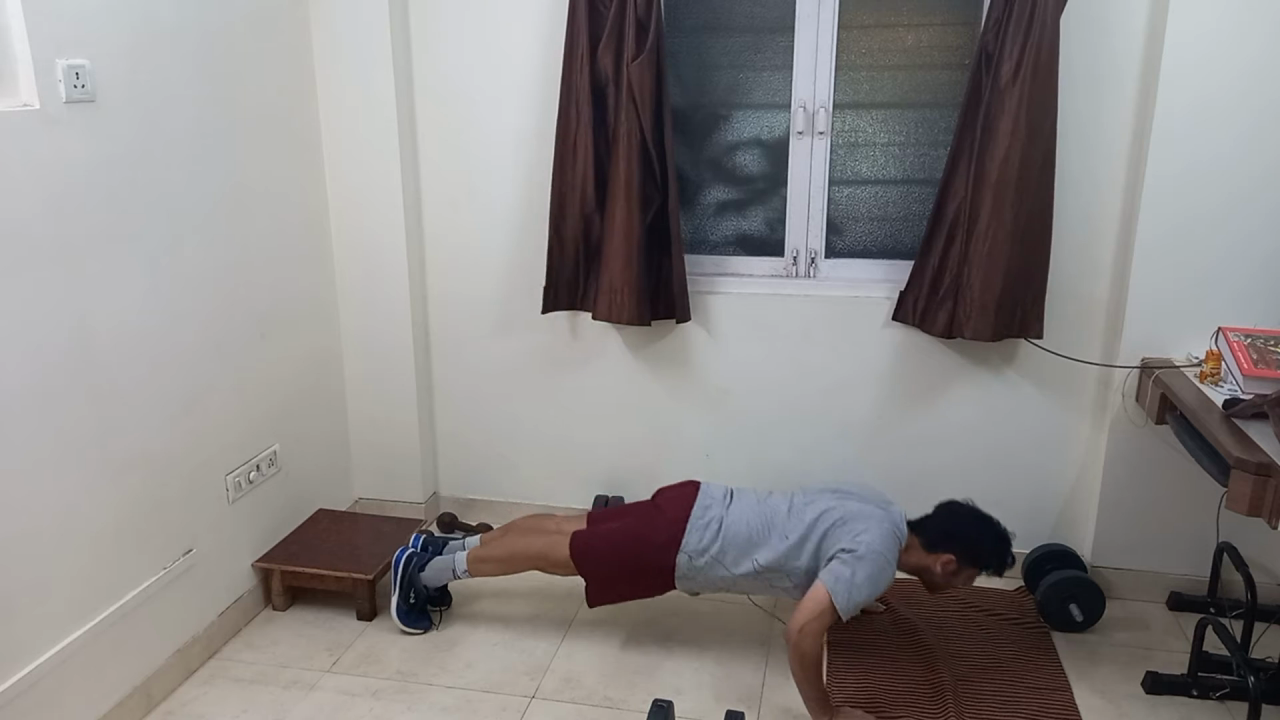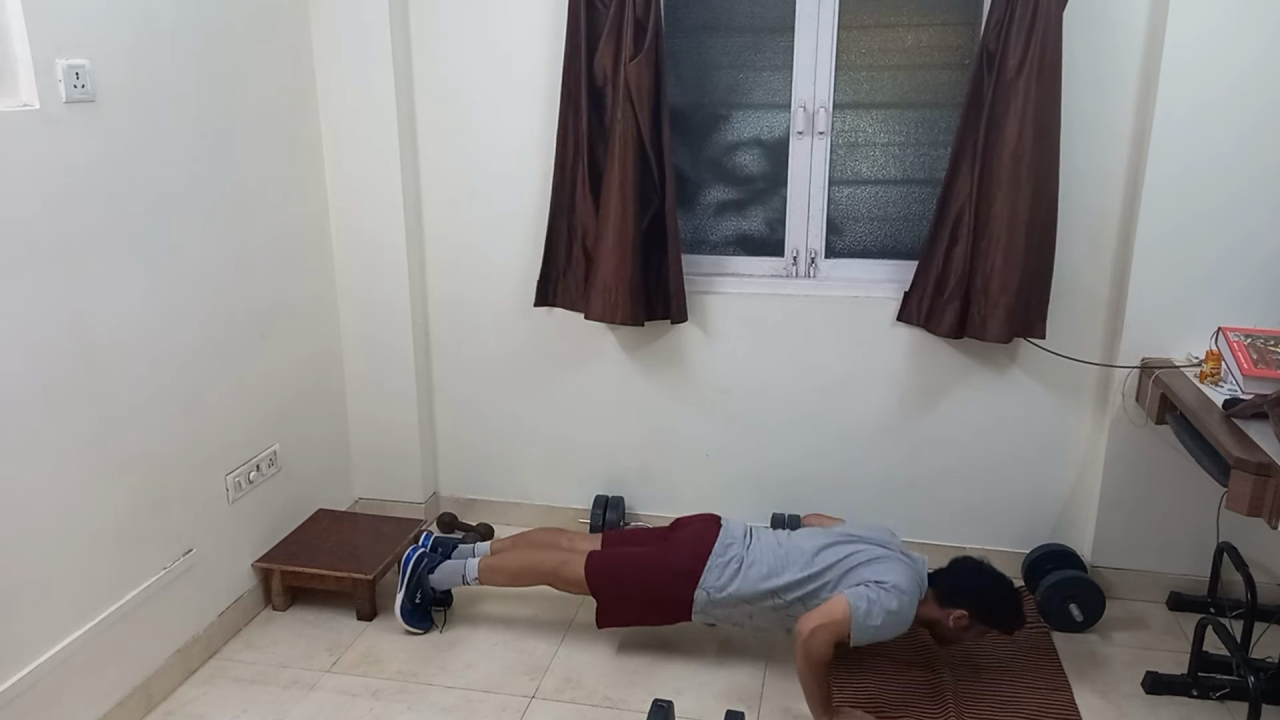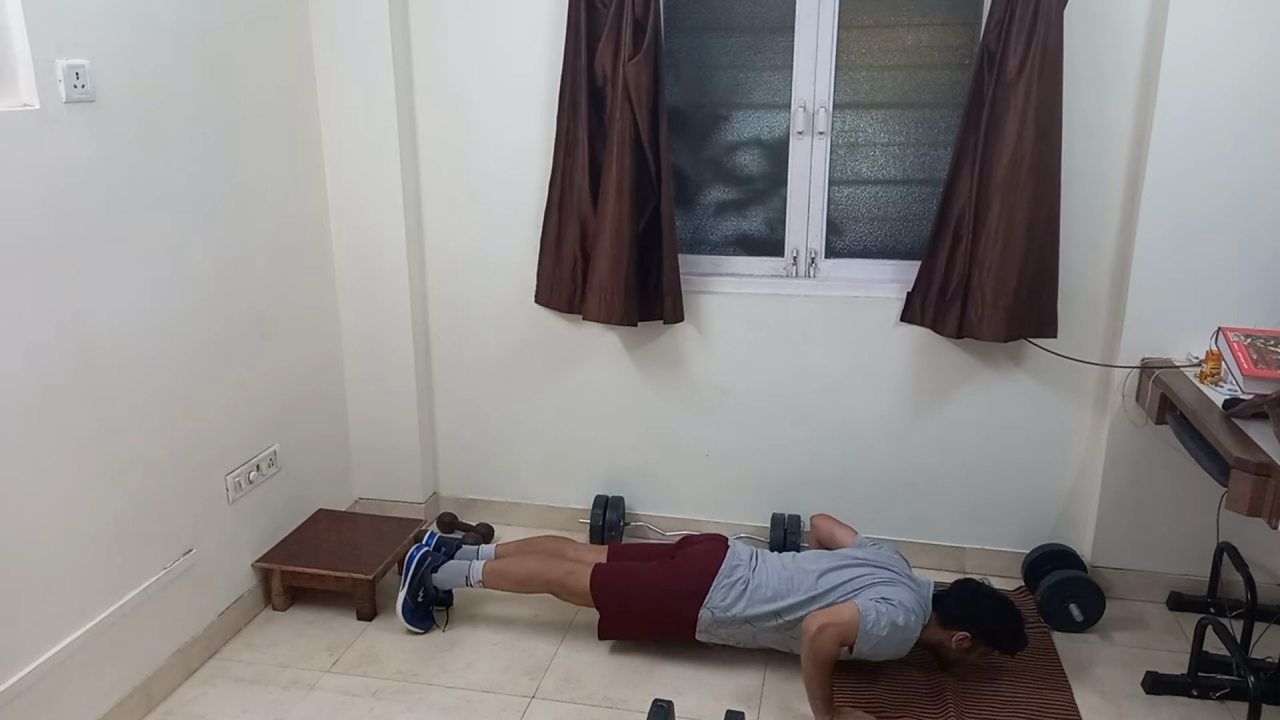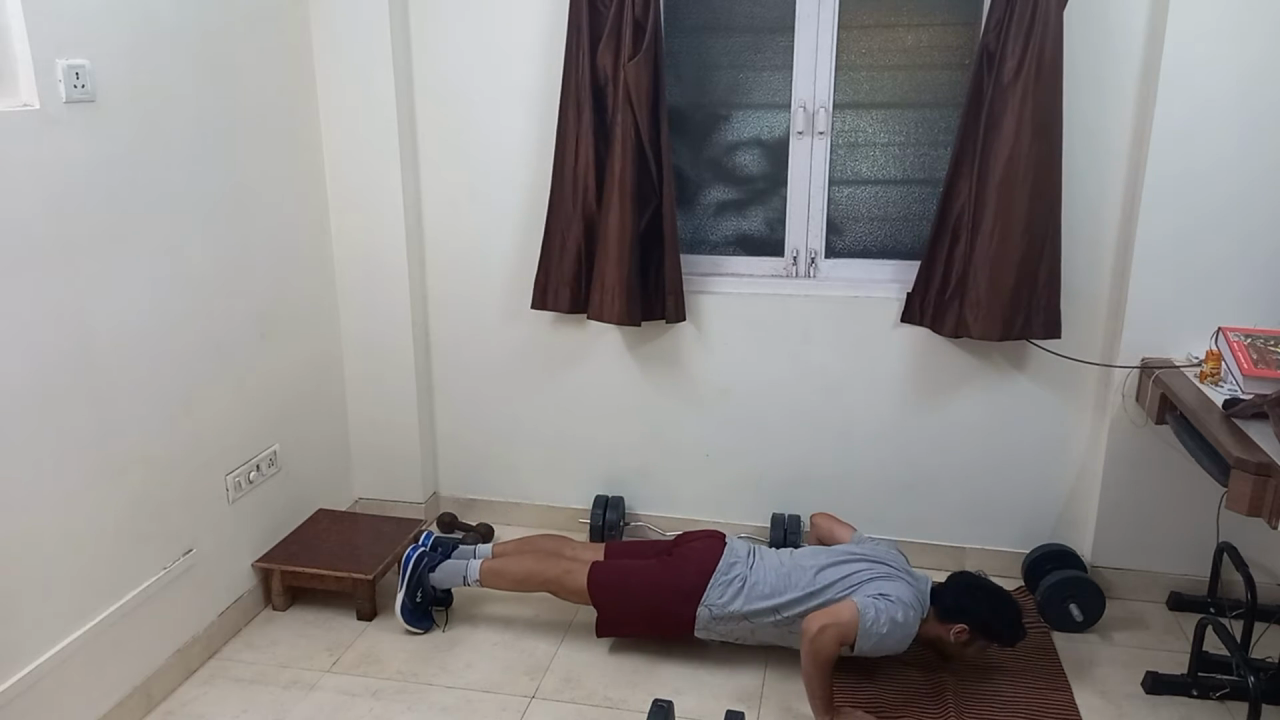
dt=0.3s
person 1, frame 1
left shoulder: (881, 511)
right shoulder: (877, 560)
right elbow: (801, 630)
left wrist: (845, 596)
left hip: (695, 508)
right hip: (685, 545)
left knee: (565, 529)
right knee: (554, 553)
left ankle: (441, 549)
right ankle: (428, 569)
person 1, frame 2
left shoulder: (894, 552)
right shoulder: (894, 603)
left elbow: (813, 519)
right elbow: (811, 633)
left hip: (713, 540)
right hip: (700, 577)
left knee: (575, 544)
right knee: (567, 570)
left ankle: (451, 551)
right ankle: (437, 570)
person 1, frame 3
left shoulder: (893, 565)
right shoulder: (899, 623)
left elbow: (821, 522)
right elbow: (820, 630)
left hip: (718, 559)
right hip: (707, 598)
left knee: (583, 556)
right knee: (571, 582)
left ankle: (454, 552)
right ankle: (440, 571)
person 1, frame 4
left shoulder: (891, 562)
right shoulder: (897, 617)
left elbow: (821, 520)
right elbow: (820, 631)
left hip: (716, 557)
right hip: (705, 597)
left knee: (581, 556)
right knee: (567, 580)
left ankle: (453, 553)
right ankle: (438, 571)
